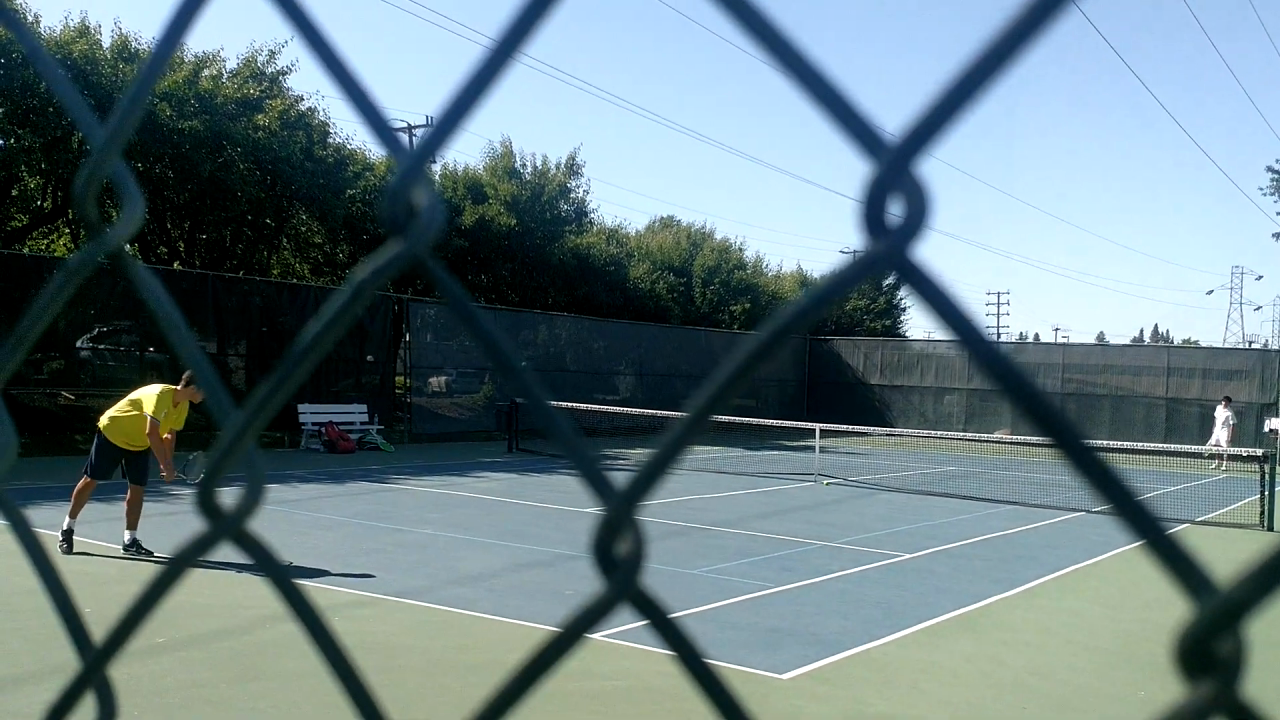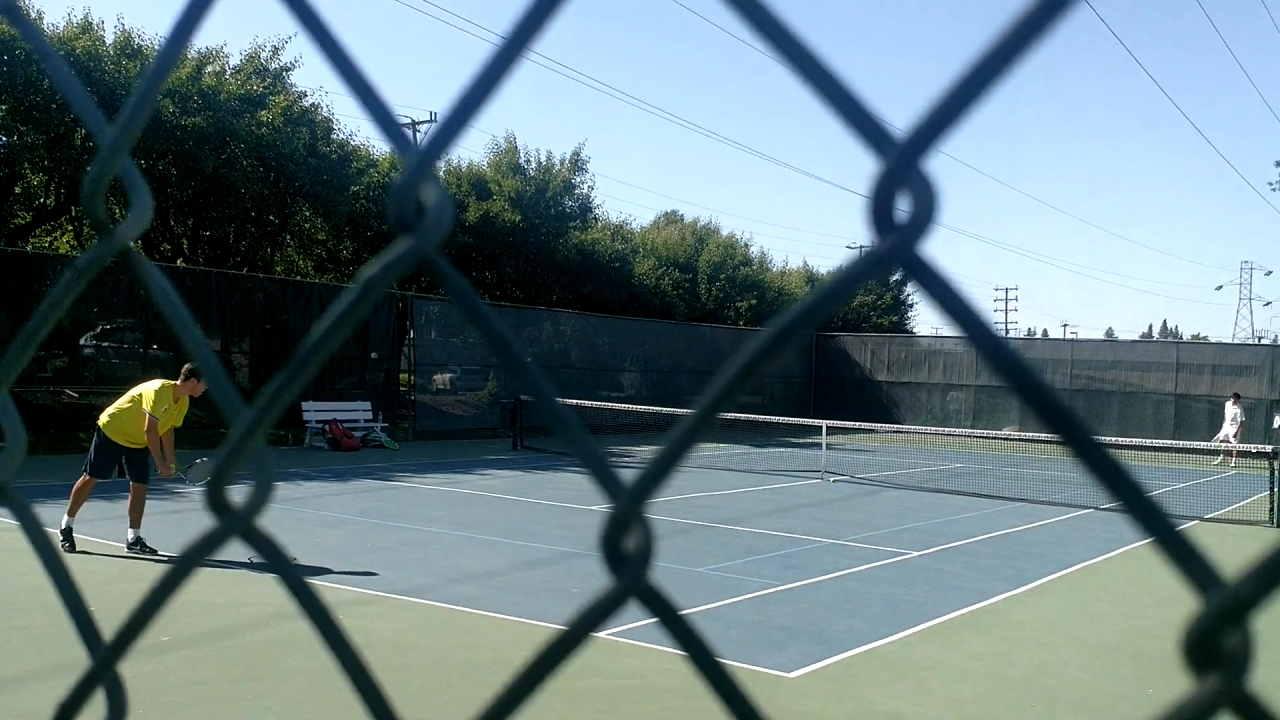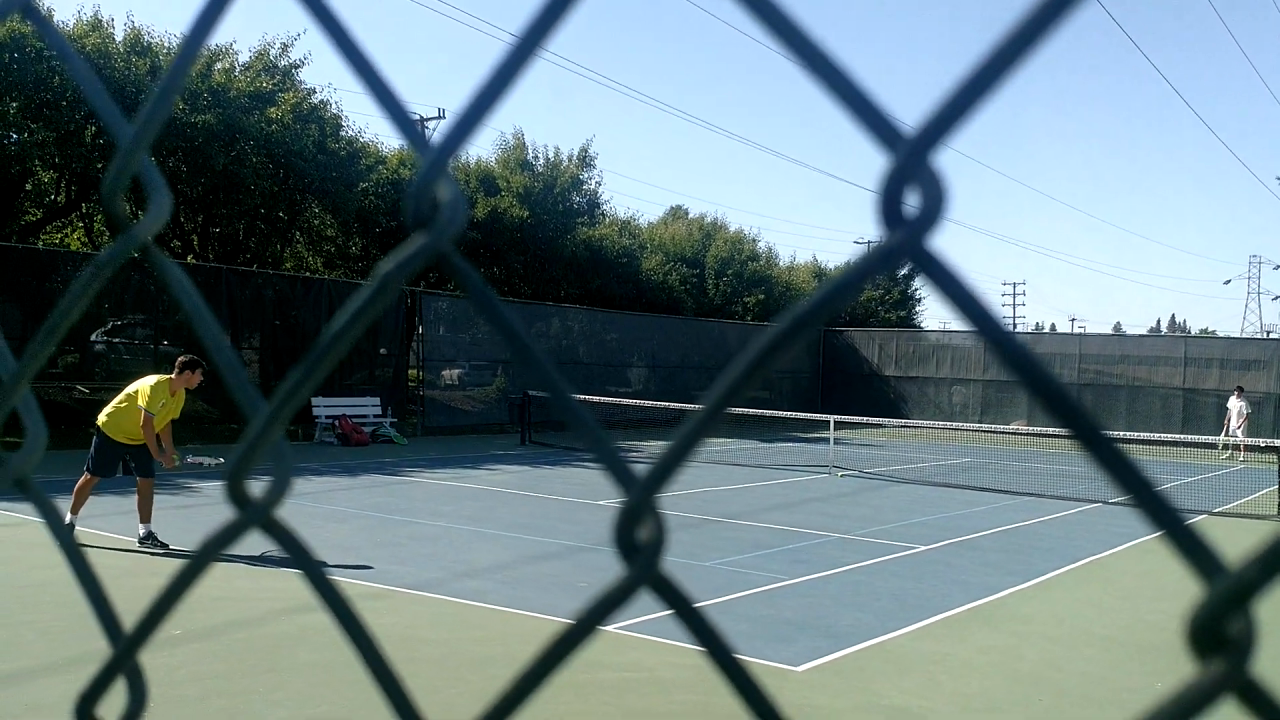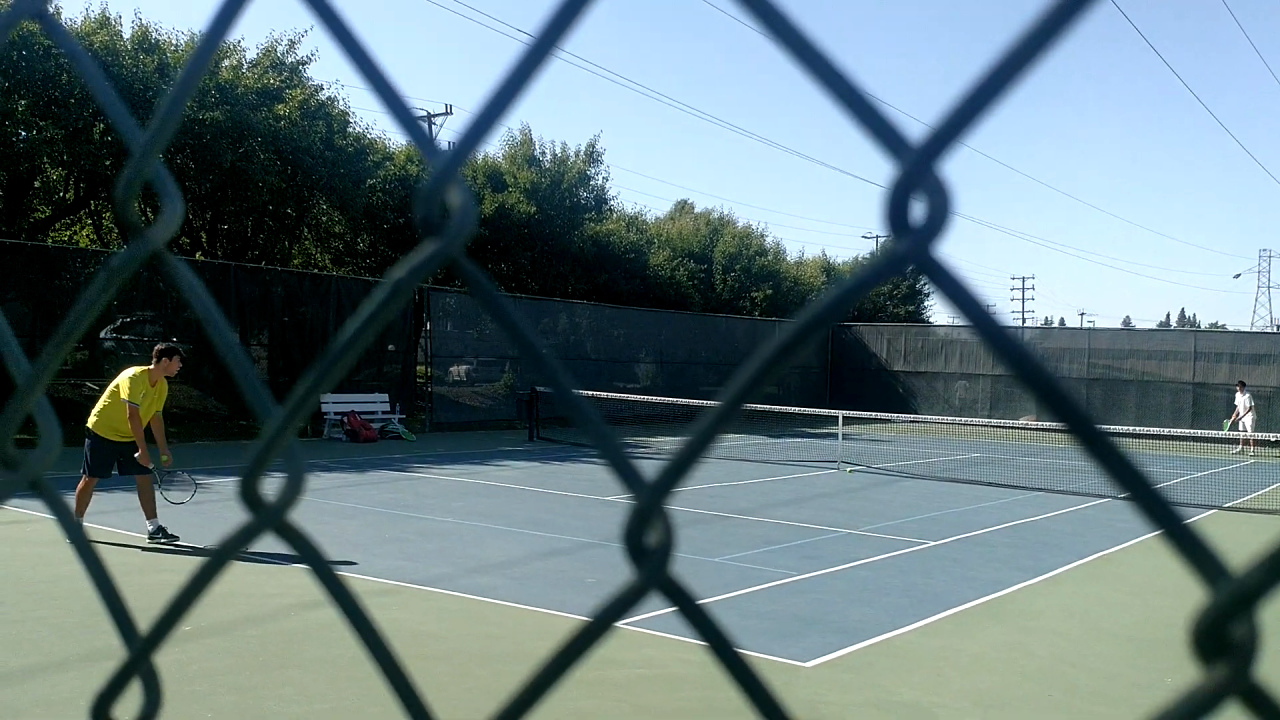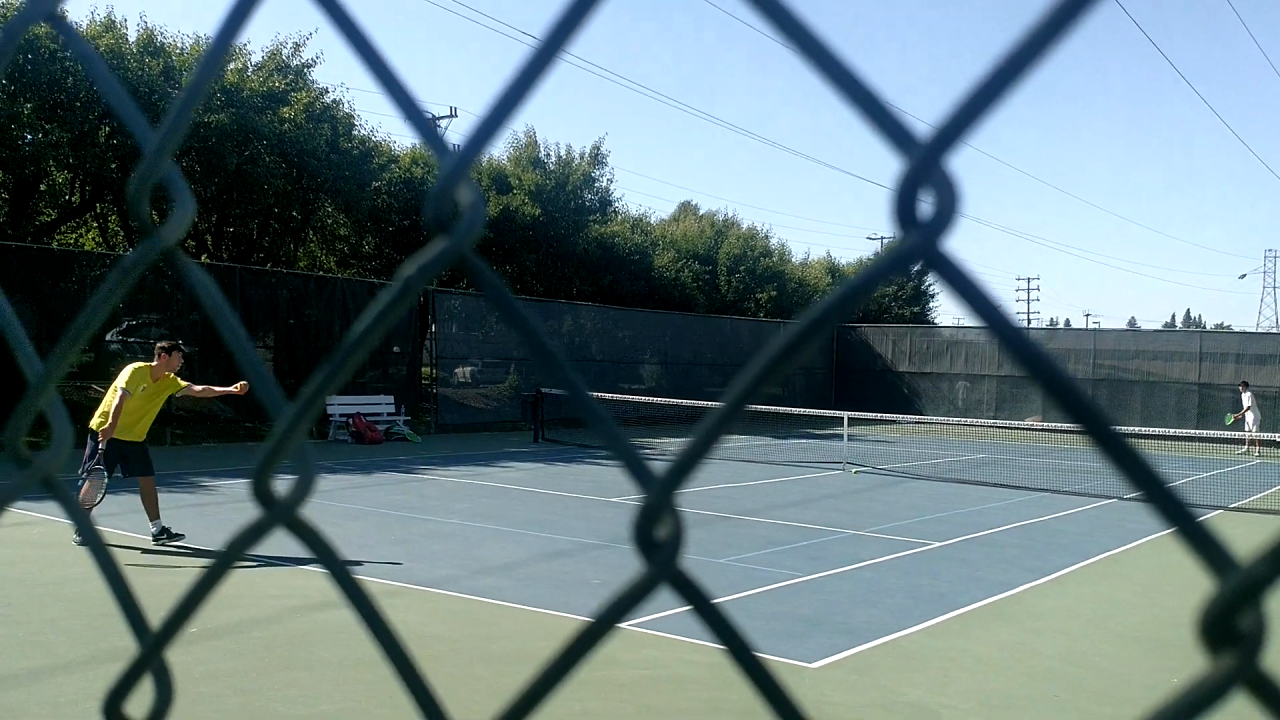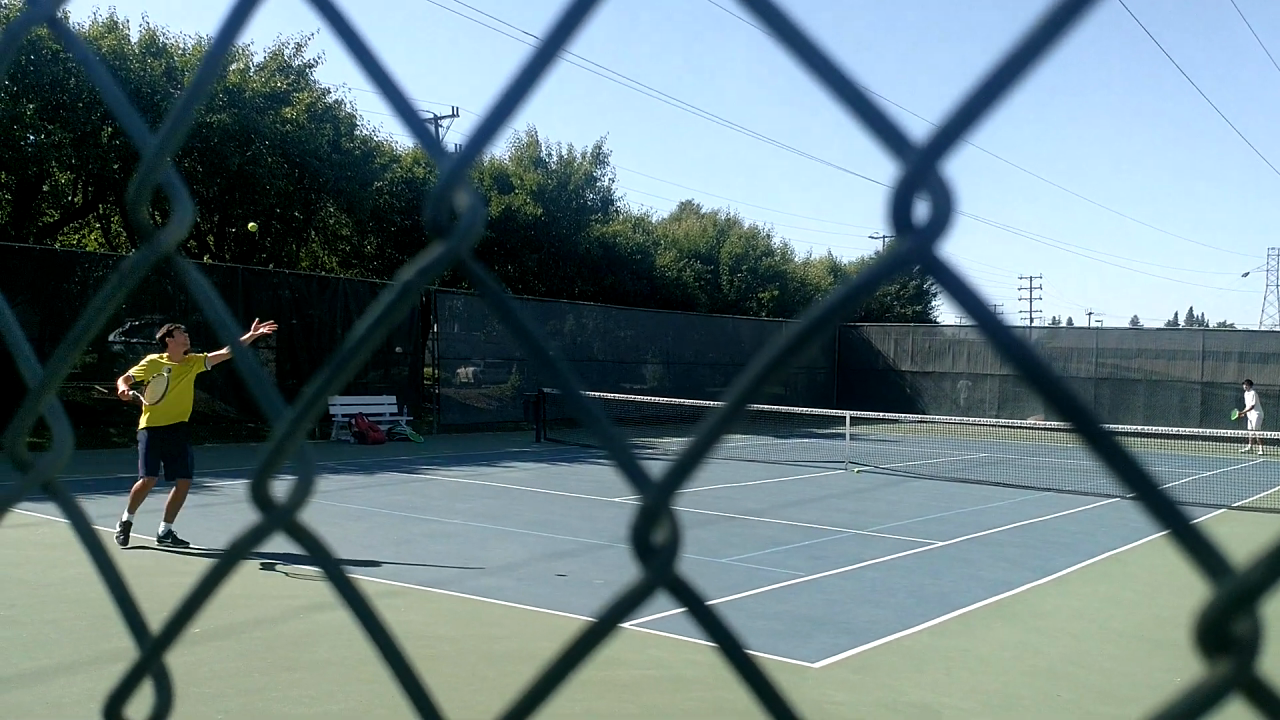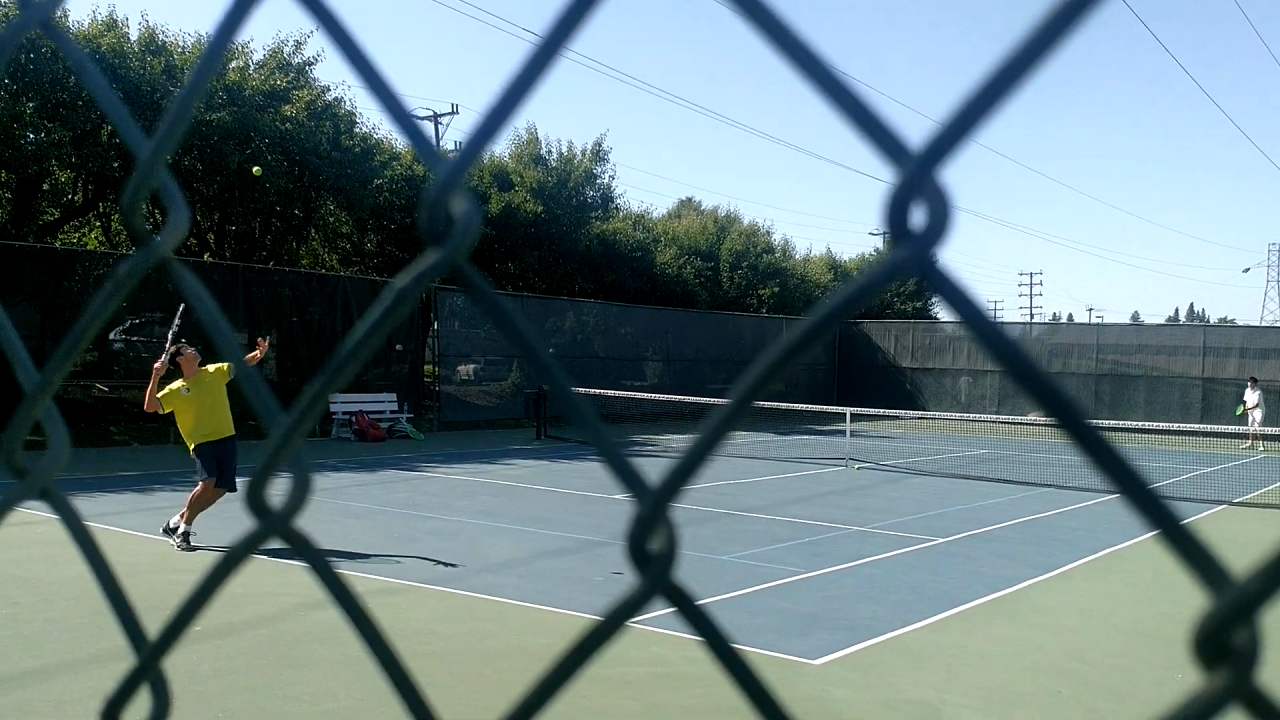
dt=0.3s
person 1, frame 1
left shoulder: (183, 406)
right shoulder: (159, 395)
left elbow: (169, 433)
right elbow: (152, 433)
left wrist: (168, 461)
right wrist: (165, 466)
left hip: (139, 445)
right hip: (111, 434)
left knee: (137, 488)
right knee: (90, 480)
left ankle: (130, 540)
right ankle: (67, 528)
person 1, frame 2
left shoulder: (183, 402)
right shoulder: (158, 391)
left elbow: (167, 429)
right elbow: (150, 430)
left wrist: (171, 459)
right wrist: (160, 463)
left hip: (138, 442)
right hip: (111, 432)
left knee: (140, 486)
right knee: (90, 478)
left ankle: (134, 539)
right ankle: (66, 527)
person 1, frame 3
left shoulder: (179, 395)
right shoulder: (154, 387)
left elbow: (165, 422)
right elbow: (146, 425)
left wrist: (170, 451)
right wrist: (158, 455)
left hip: (138, 439)
right hip: (111, 431)
left knee: (147, 481)
right knee: (91, 477)
left ankle: (145, 533)
right ankle: (69, 523)
person 1, frame 4
left shoulder: (162, 386)
right shoulder: (133, 377)
left elbow: (155, 418)
right elbow: (133, 416)
left wrist: (163, 448)
right wrist: (143, 450)
left hip: (130, 437)
right hip: (102, 432)
left knee: (145, 478)
right knee: (90, 479)
left ankle: (155, 529)
person 1, frame 5
left shoulder: (169, 382)
right shoulder: (134, 371)
left elbow: (197, 390)
right elbow: (120, 398)
left wrist: (229, 390)
right wrist: (110, 425)
left hip: (134, 437)
right hip: (105, 432)
left knee: (147, 481)
left ankle: (158, 530)
right ankle: (82, 528)
person 1, frame 6
left shoulder: (193, 361)
right shoulder: (153, 362)
left elbow: (225, 353)
right elbow: (124, 378)
left wrist: (251, 336)
right wrist: (123, 388)
left hip: (180, 429)
right hip: (153, 429)
left knee: (184, 482)
right knee: (148, 480)
left ankle: (165, 531)
right ankle: (126, 520)
person 1, frame 7
left shoulder: (214, 372)
right shoulder: (175, 390)
left elbow: (244, 363)
right elbow: (150, 407)
left wrist: (260, 352)
right wrist: (155, 376)
left hip: (226, 439)
right hip: (203, 442)
left knee: (218, 490)
right knee: (207, 484)
left ankle: (176, 523)
right ankle: (182, 529)
